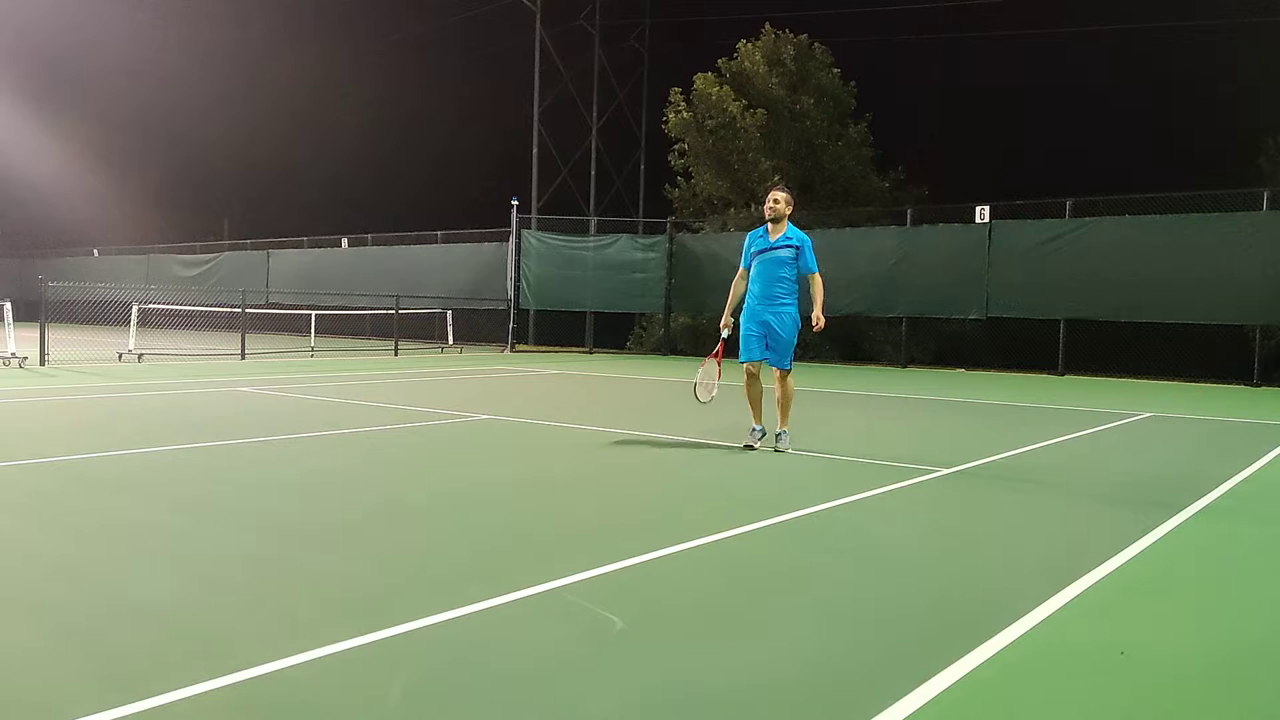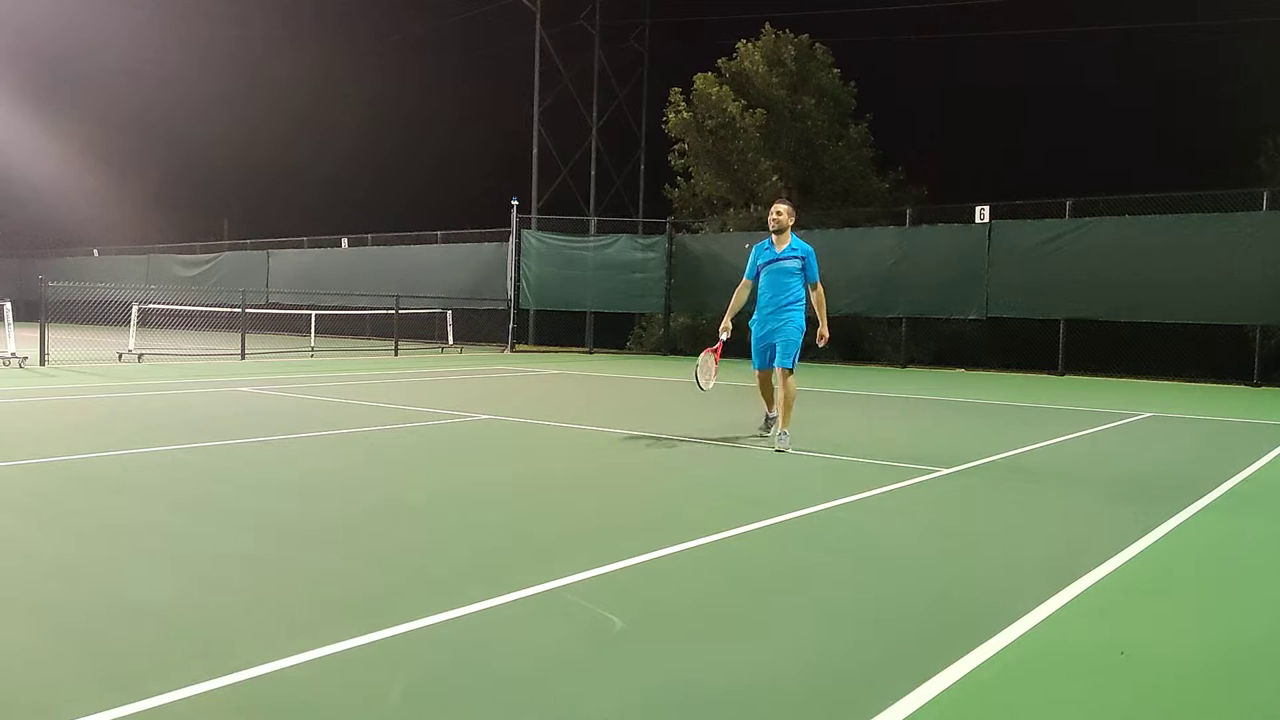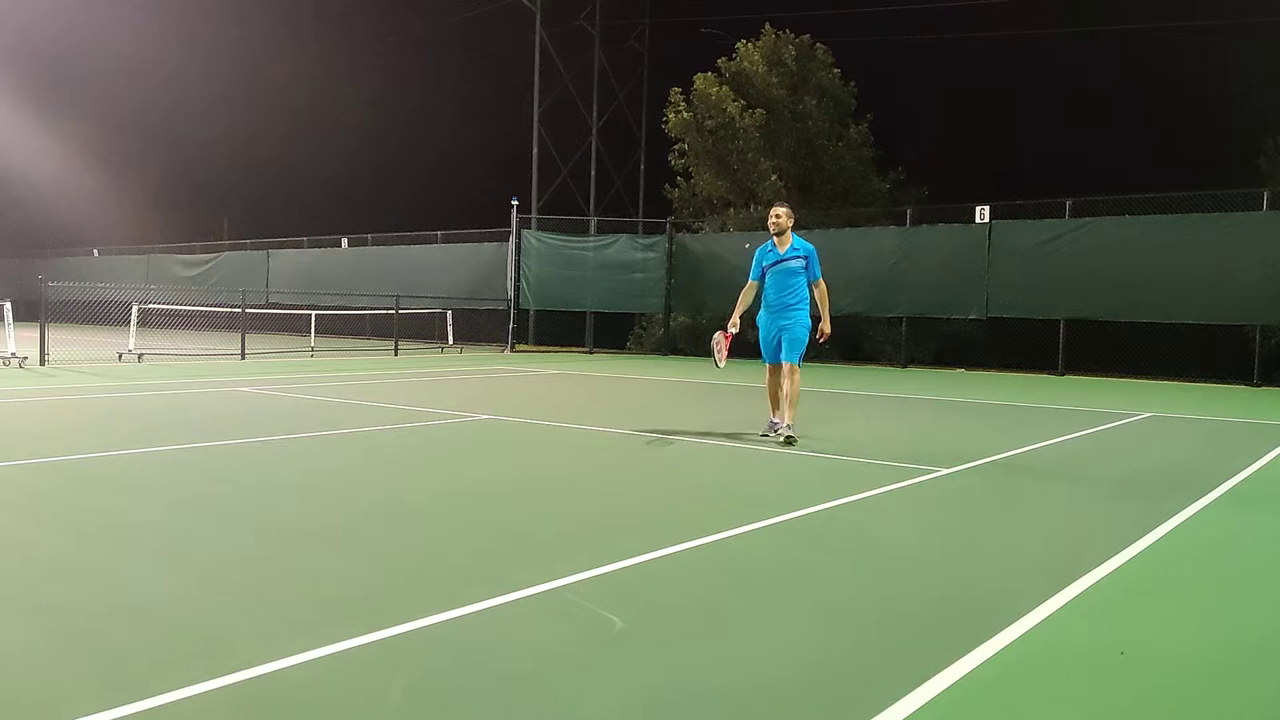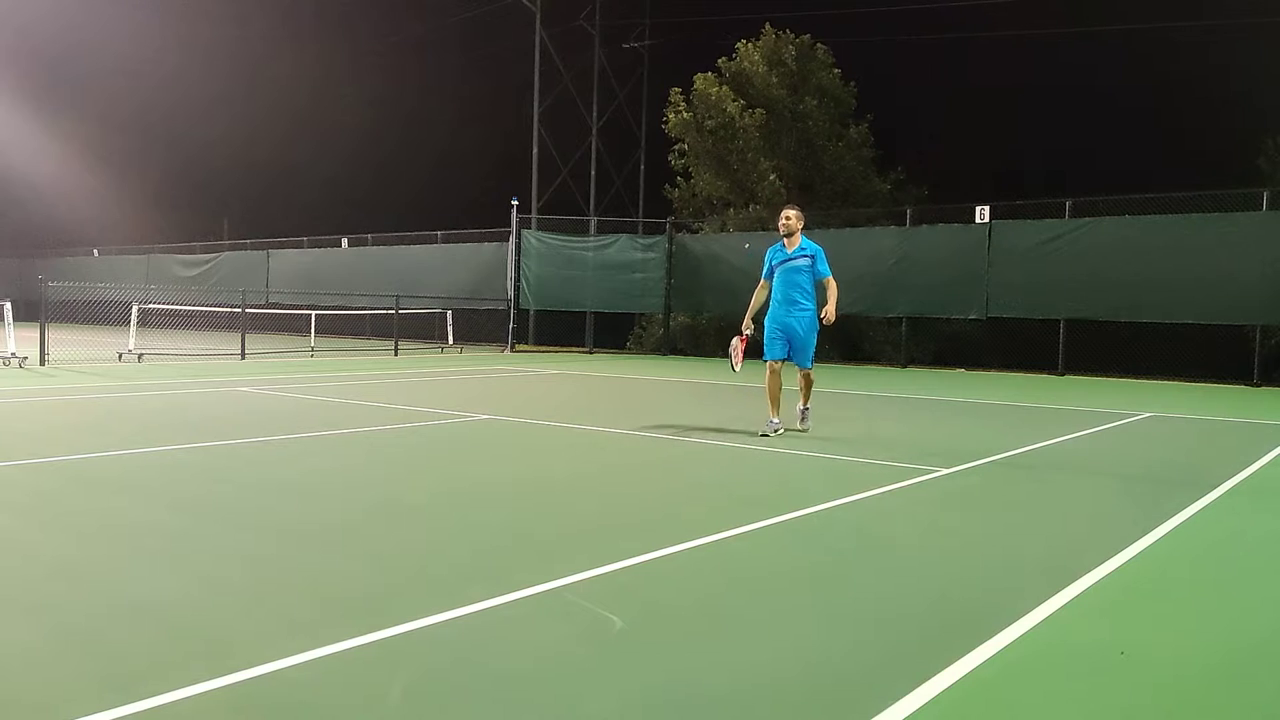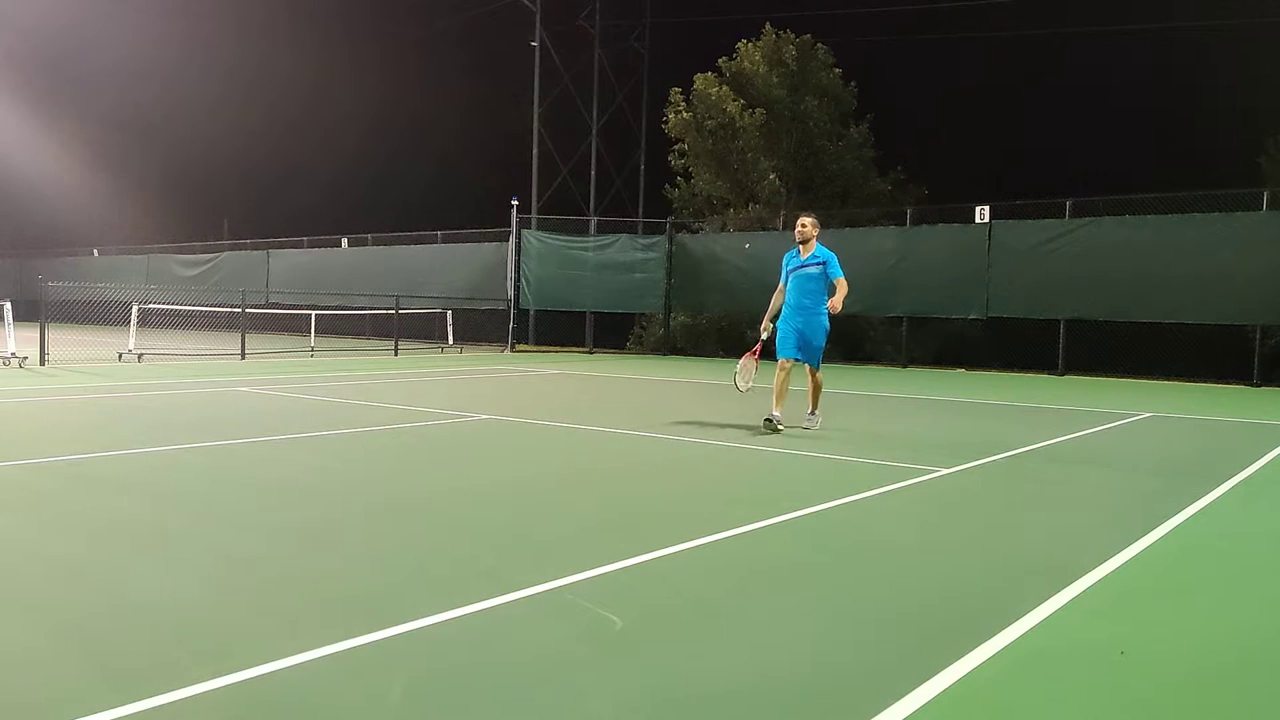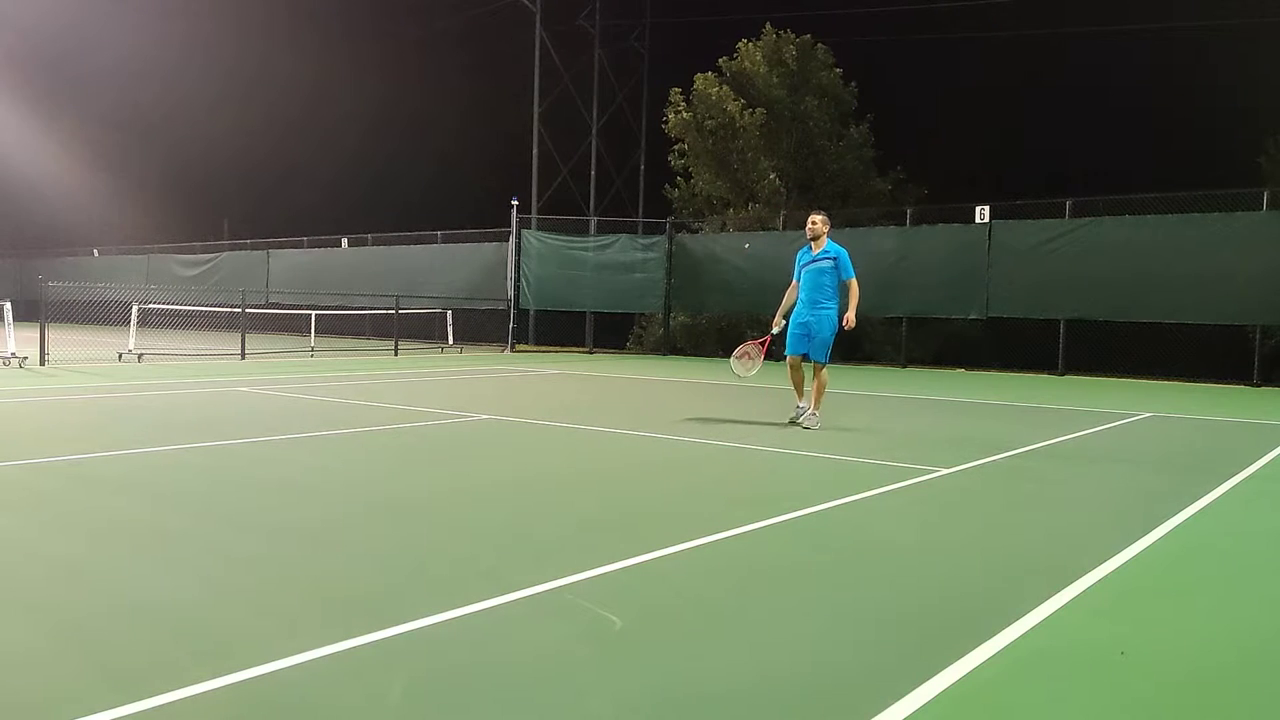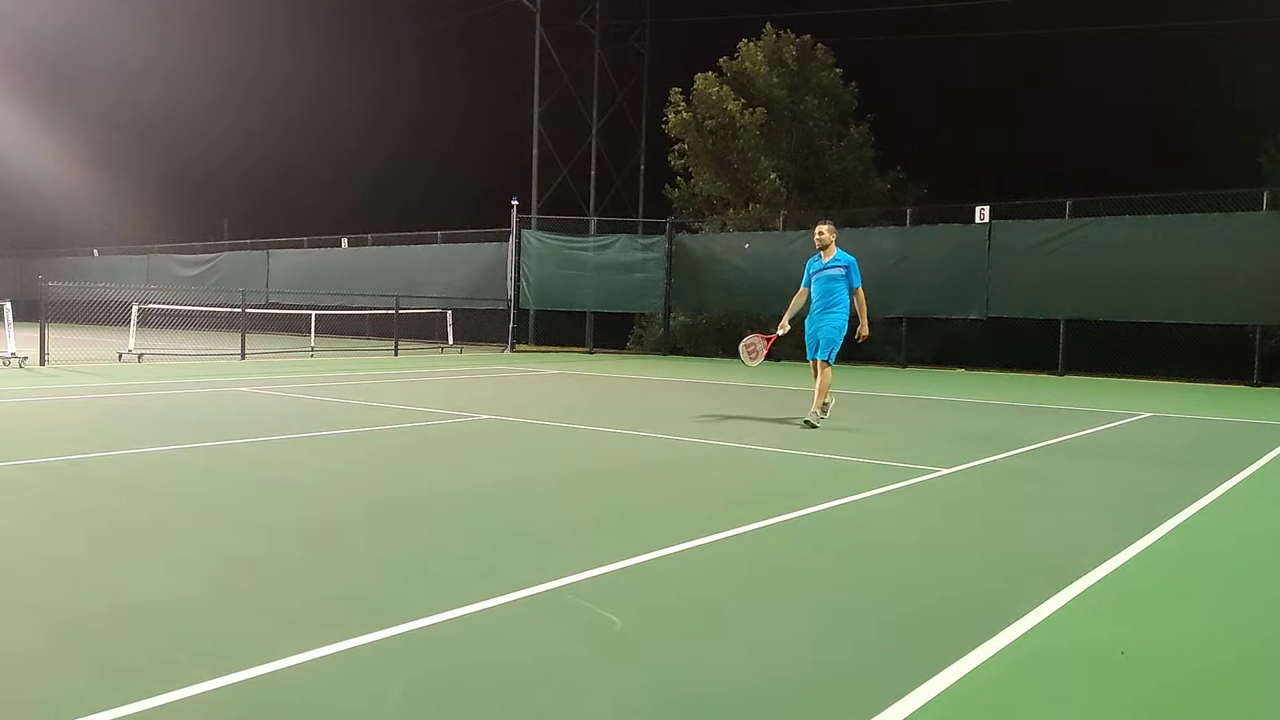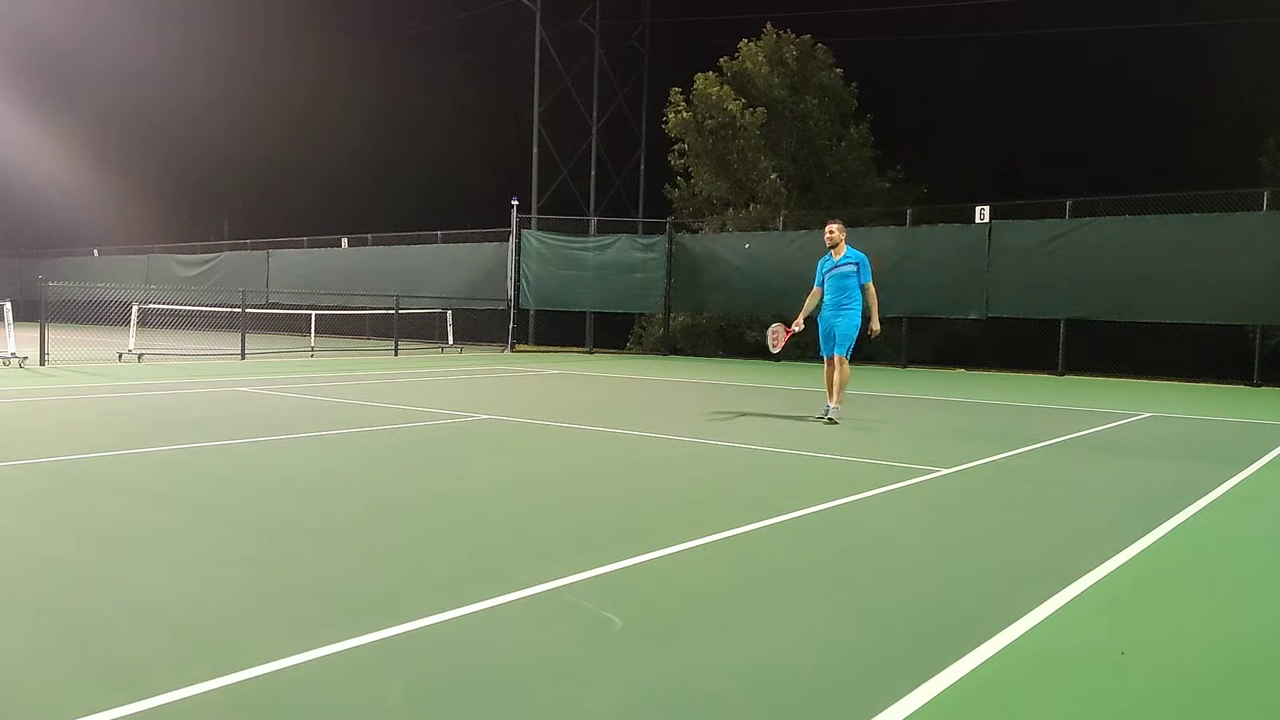
dt=0.2s
person 1, frame 1
left shoulder: (800, 240)
right shoulder: (752, 238)
left elbow: (814, 279)
right elbow: (741, 277)
left wrist: (817, 310)
right wrist: (727, 312)
left hip: (784, 316)
right hip: (753, 315)
left knee: (782, 372)
right knee: (751, 369)
left ankle: (782, 431)
right ankle: (757, 426)
person 1, frame 2
left shoulder: (805, 251)
right shoulder: (758, 250)
left elbow: (815, 289)
right elbow: (745, 287)
left wrist: (823, 323)
right wrist: (727, 318)
left hip: (790, 321)
right hip: (761, 321)
left knee: (784, 372)
right knee: (763, 374)
left ankle: (783, 432)
right ankle: (771, 414)
person 1, frame 3
left shoulder: (807, 250)
right shoulder: (762, 252)
left elbow: (818, 285)
right elbow: (750, 288)
left wrist: (825, 319)
right wrist: (736, 315)
left hip: (797, 319)
right hip: (769, 319)
left knee: (790, 368)
right knee: (772, 369)
left ankle: (787, 425)
right ankle: (775, 420)
person 1, frame 4
left shoulder: (814, 250)
right shoulder: (772, 253)
left elbow: (830, 283)
right elbow: (763, 287)
left wrist: (831, 304)
right wrist: (748, 316)
left hip: (805, 319)
right hip: (776, 318)
left knee: (804, 369)
right knee: (773, 367)
left ankle: (804, 407)
right ankle: (774, 420)
person 1, frame 5
left shoulder: (826, 257)
right shoulder: (788, 258)
left elbow: (842, 284)
right elbow: (781, 291)
left wrist: (837, 299)
right wrist: (767, 319)
left hip: (815, 322)
right hip: (788, 320)
left knee: (812, 369)
right knee: (783, 365)
left ankle: (813, 413)
right ankle: (776, 415)
person 1, frame 6
left shoulder: (838, 253)
right shoulder: (802, 254)
left elbow: (852, 285)
right elbow: (794, 287)
left wrist: (851, 311)
right wrist: (780, 314)
left hip: (825, 317)
right hip: (800, 315)
left knee: (818, 364)
right knee: (793, 360)
left ankle: (814, 413)
right ankle: (801, 404)
person 1, frame 7
left shoulder: (847, 261)
right shoulder: (811, 263)
left elbow: (858, 294)
right elbow: (802, 294)
left wrist: (864, 323)
right wrist: (786, 318)
left hip: (835, 320)
right hip: (813, 320)
left knee: (824, 363)
right knee: (815, 364)
left ankle: (816, 412)
right ankle: (825, 400)
person 1, frame 8
left shoulder: (858, 258)
right shoulder: (823, 262)
left elbow: (870, 289)
right elbow: (816, 293)
left wrist: (875, 318)
right wrist: (801, 317)
left hip: (849, 316)
right hip: (827, 317)
left knee: (841, 359)
right knee: (829, 360)
left ankle: (836, 406)
right ankle: (831, 404)
